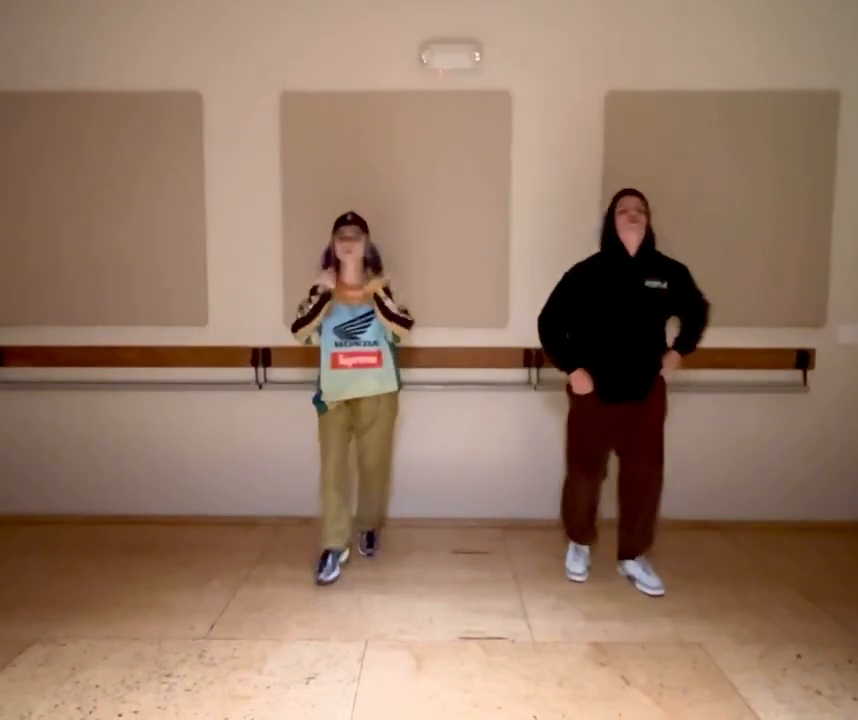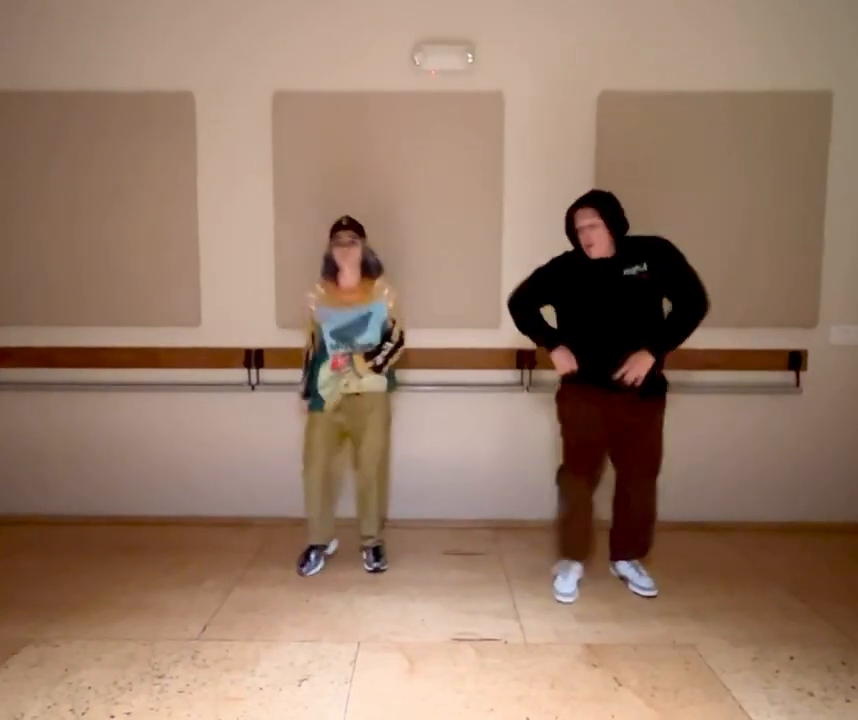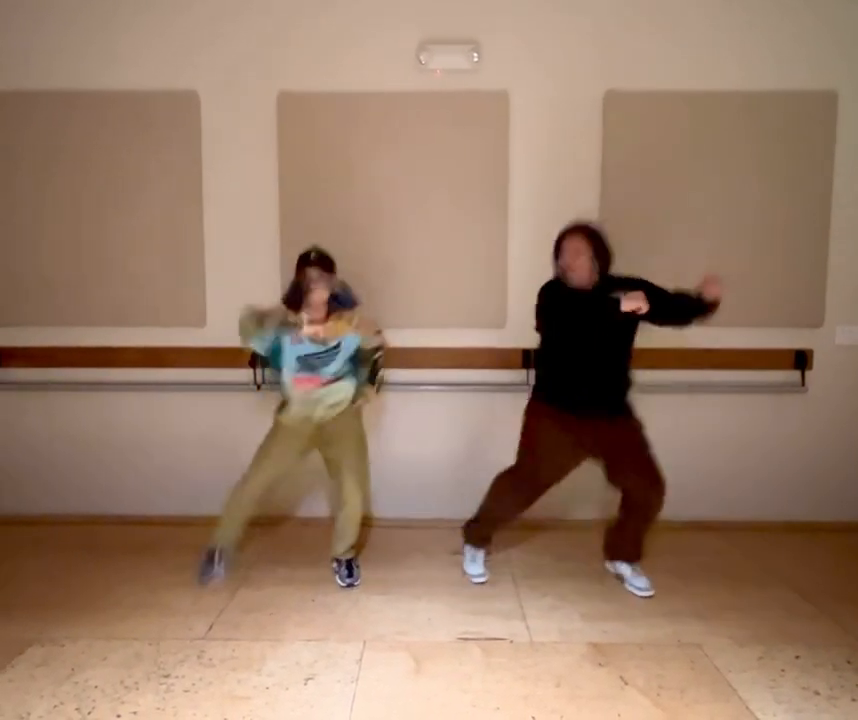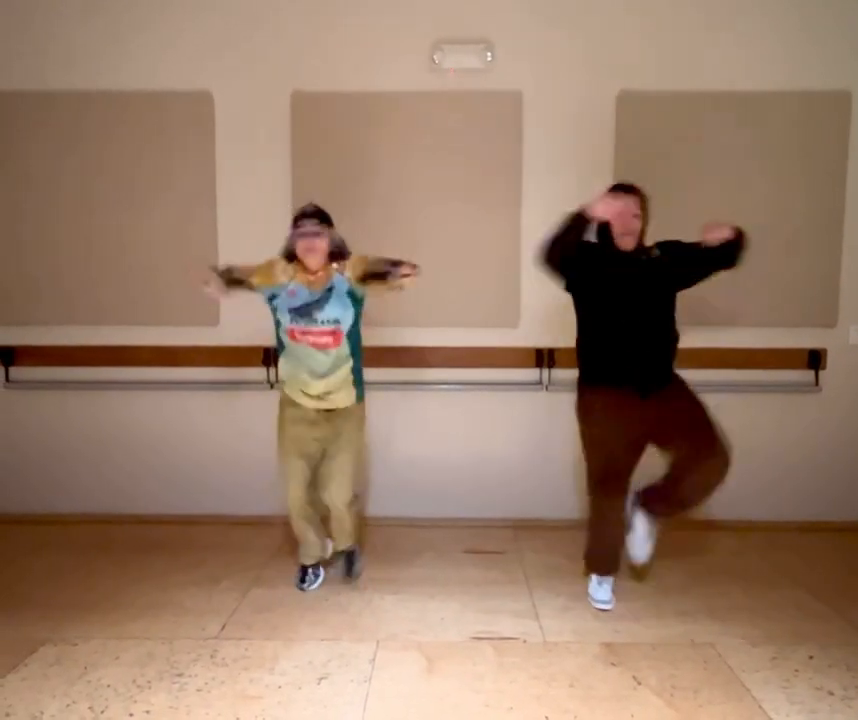
dt=1s
person 1, frame 1
left shoulder: (669, 272)
right shoulder: (587, 274)
left elbow: (697, 312)
right elbow: (549, 323)
left wrist: (679, 349)
right wrist: (571, 367)
left hip: (646, 392)
right hip: (593, 392)
left knee: (644, 475)
right knee: (584, 470)
left ankle: (634, 556)
right ankle: (580, 543)
person 1, frame 2
left shoulder: (656, 255)
right shoulder: (565, 270)
left elbow: (693, 303)
right elbow: (520, 303)
left wrist: (653, 351)
right wrist: (553, 346)
left hip: (642, 391)
right hip: (584, 389)
left knee: (639, 477)
right knee: (579, 473)
left ankle: (628, 557)
right ankle: (570, 560)
person 1, frame 3
left shoulder: (628, 290)
right shoulder: (555, 295)
left elbow: (676, 309)
right elbow: (553, 326)
left wrist: (706, 299)
right wrist: (619, 307)
left hip: (612, 415)
right hip: (555, 414)
left knee: (648, 488)
right knee: (525, 482)
left ankle: (623, 558)
right ankle: (475, 543)
person 1, frame 4
left shoulder: (665, 259)
right shoulder: (587, 262)
left elbow: (721, 257)
right elbow: (557, 253)
left wrist: (727, 237)
right wrist: (589, 217)
left hip: (663, 387)
right hip: (605, 394)
left knee: (709, 459)
right knee: (609, 486)
left ankle: (645, 508)
right ankle: (601, 572)
person 2, frame 1
left shoulder: (381, 287)
right shoulder: (323, 287)
left elbow: (404, 328)
right elbow: (300, 332)
left wrist: (381, 298)
right wrist: (320, 295)
left hip: (378, 393)
right hip: (334, 394)
left knee: (374, 466)
right knee: (333, 467)
left ankle: (368, 527)
right ankle: (334, 544)
person 2, frame 2
left shoulder: (381, 291)
right shoulder: (320, 295)
left elbow: (396, 340)
right elbow: (313, 346)
left wrist: (362, 364)
right wrist: (306, 390)
left hip: (371, 394)
right hip: (327, 395)
left knee: (372, 469)
right knee: (316, 467)
left ankle: (372, 542)
right ankle: (320, 540)
person 2, frame 3
left shoulder: (350, 322)
right shoulder: (281, 322)
left elbow: (376, 341)
right elbow: (249, 329)
left wrist: (370, 380)
right wrist: (275, 323)
left hip: (340, 414)
right hip: (296, 418)
left knee: (353, 487)
right knee: (254, 483)
left ankle: (344, 556)
right ankle: (220, 546)
person 2, frame 4
left shoulder: (347, 274)
right shoulder: (280, 275)
left elbow: (388, 275)
right elbow: (238, 278)
left wrist: (390, 272)
right wrist: (224, 277)
left hip: (343, 403)
right hip: (295, 402)
left knee: (337, 490)
right knee: (296, 489)
left ankle: (346, 544)
right ankle: (312, 555)
